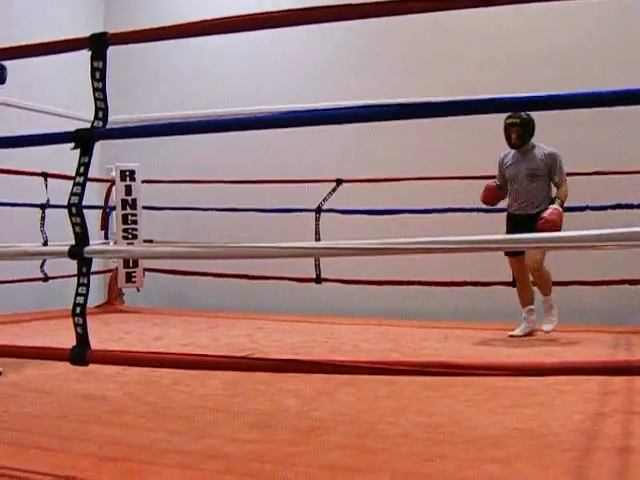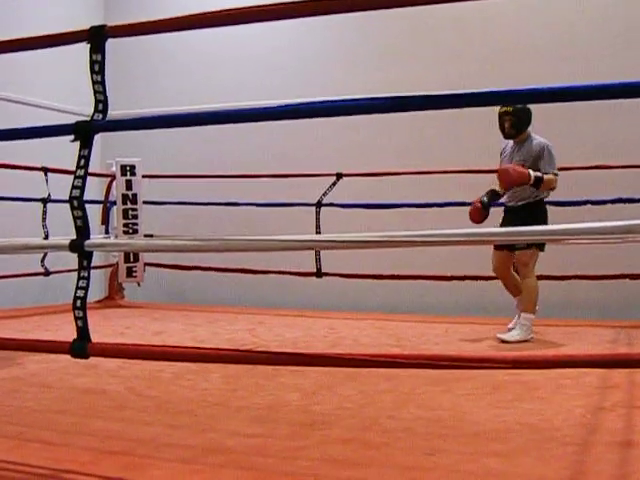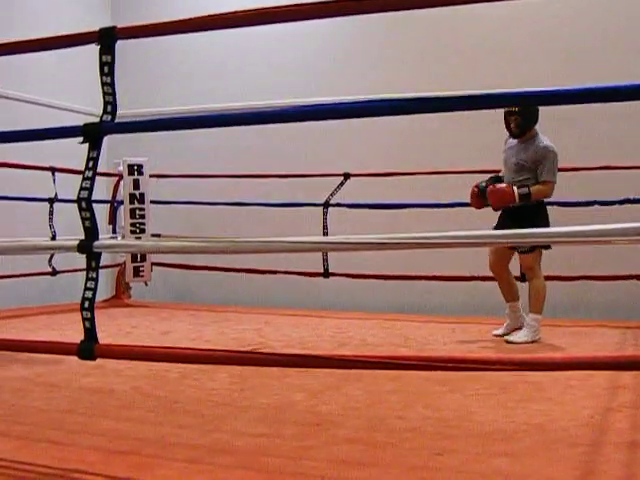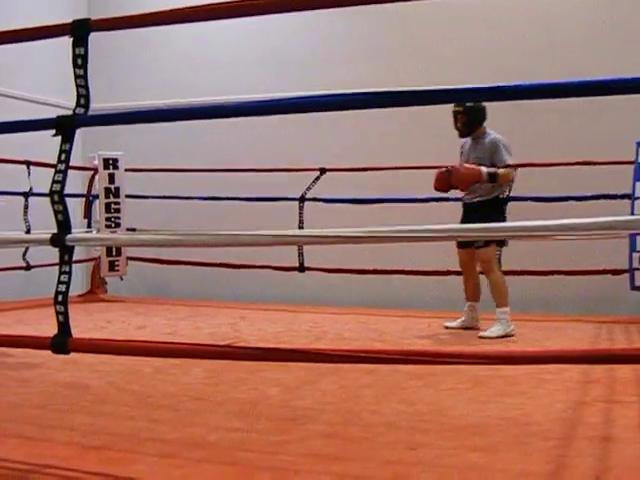
dt=0.5s
person 1, frame 1
left shoulder: (548, 155)
right shoulder: (505, 158)
left elbow: (562, 185)
right elbow: (499, 186)
left wrist: (557, 207)
right wrist: (493, 192)
left hip: (538, 219)
right hip: (514, 219)
left knee: (535, 265)
right knee: (519, 274)
left ankle: (549, 306)
right ankle: (529, 321)
person 1, frame 2
left shoulder: (541, 146)
right shoulder: (506, 149)
left elbow: (552, 182)
left wrist: (531, 177)
right wrist: (488, 198)
left hip: (531, 212)
right hip: (511, 212)
left knee: (525, 268)
right knee: (500, 268)
left ankle: (525, 327)
right ankle: (525, 308)
person 1, frame 3
left shoulder: (545, 149)
right shoulder: (510, 141)
left elbow: (547, 189)
left wrist: (517, 195)
right wrist: (492, 181)
left hip: (530, 214)
right hip: (508, 212)
left knee: (531, 269)
right knee: (497, 265)
left ankle: (533, 327)
right ankle: (515, 318)
person 1, frame 4
left shoulder: (495, 142)
right shoulder: (466, 144)
left elbow: (509, 174)
left wrist: (485, 174)
right wrist: (451, 179)
left hip: (490, 209)
right hip: (470, 209)
left knee: (489, 264)
right knee: (467, 264)
left ankle: (504, 321)
right ankle: (471, 315)
